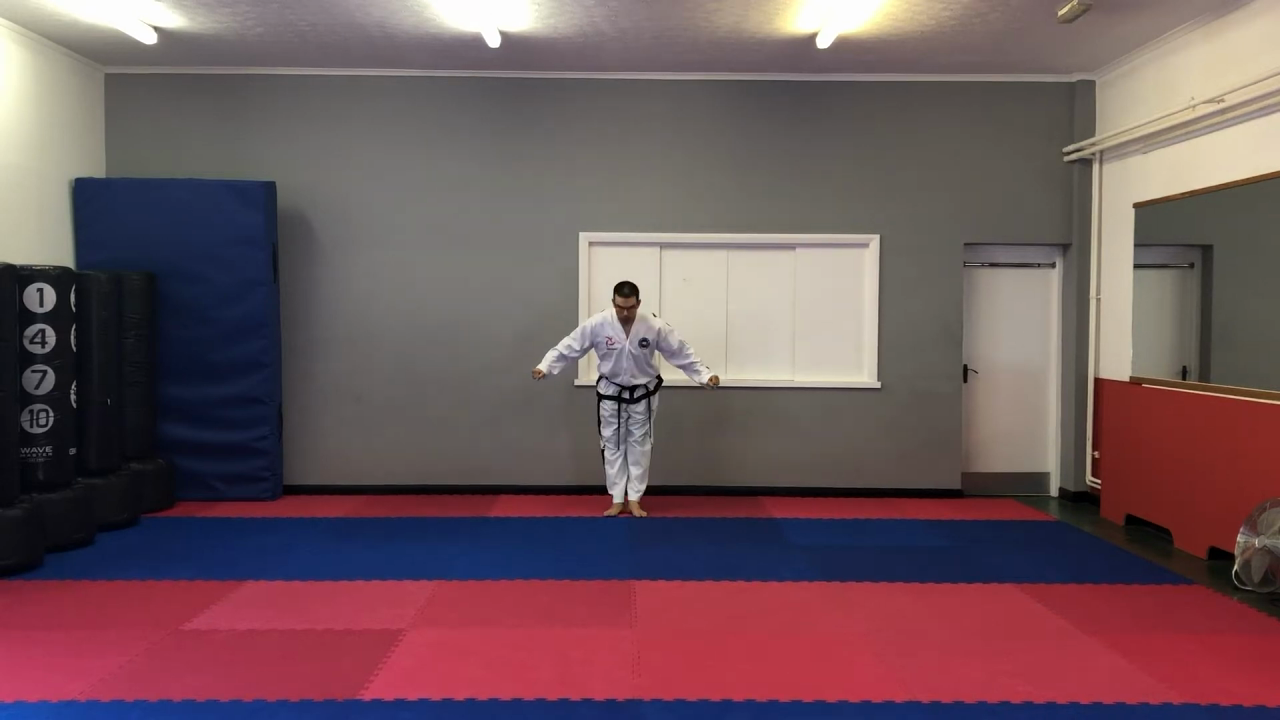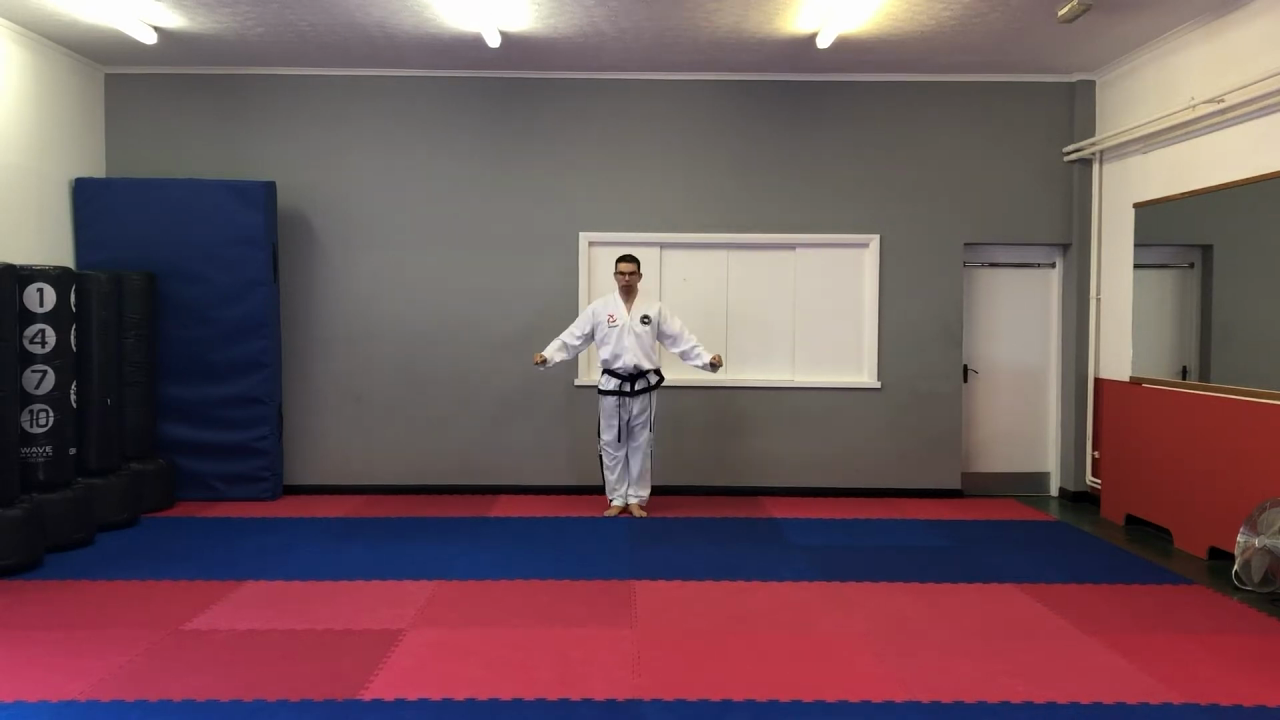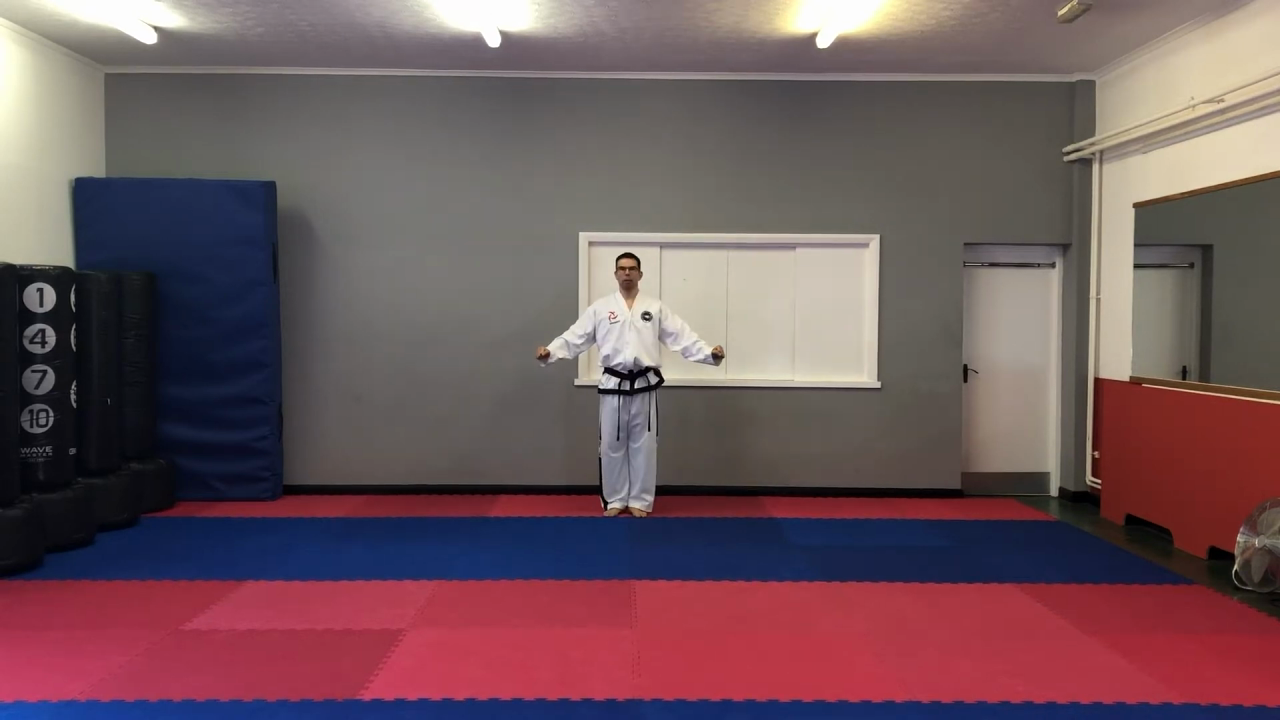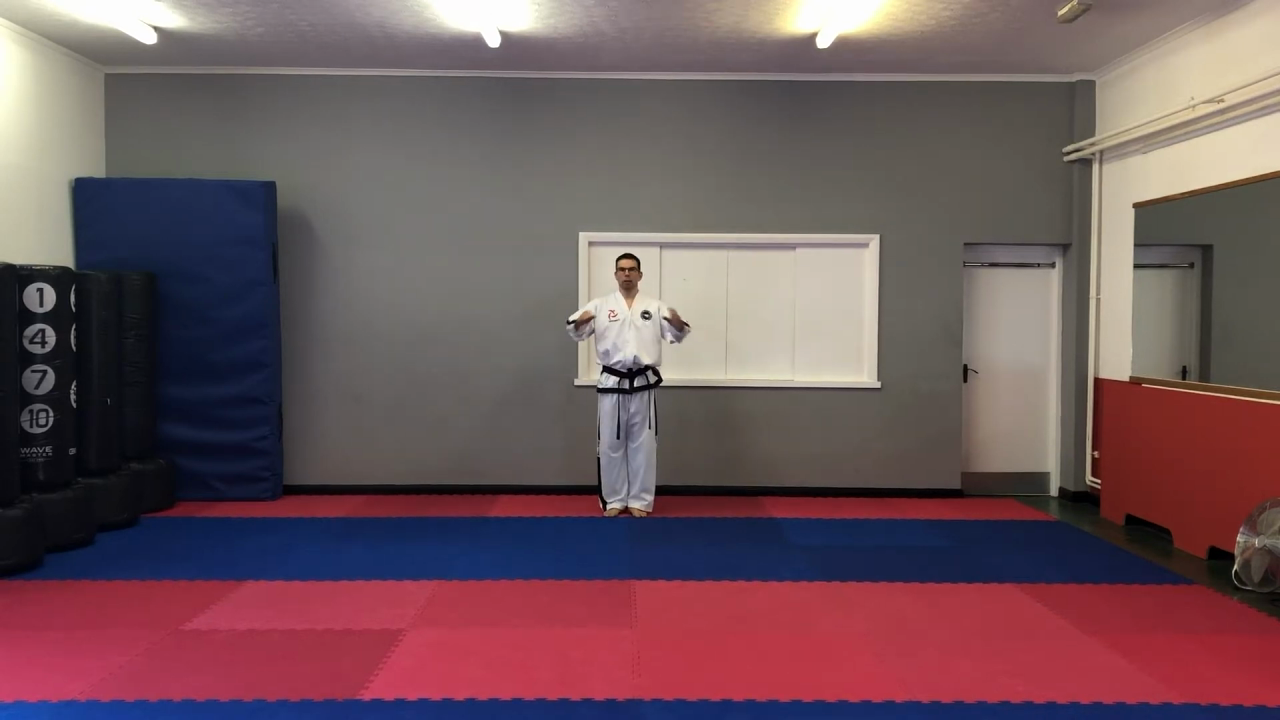
dt=0.5s
person 1, frame 1
left shoulder: (654, 326)
right shoulder: (597, 324)
left elbow: (681, 353)
right elbow: (568, 348)
left wrist: (705, 376)
right wrist: (545, 367)
left hip: (643, 392)
right hip: (611, 391)
left knee: (639, 444)
right knee: (613, 445)
left ankle: (634, 499)
right ankle: (617, 499)
person 1, frame 2
left shoulder: (655, 309)
right shoulder: (599, 308)
left elbow: (681, 339)
right elbow: (572, 337)
left wrist: (707, 360)
right wrist: (547, 355)
left hip: (644, 386)
right hip: (612, 386)
left knee: (640, 445)
right knee: (612, 445)
left ankle: (636, 499)
right ankle: (617, 499)
person 1, frame 3
left shoulder: (655, 307)
right shoulder: (600, 307)
left elbow: (681, 336)
right elbow: (575, 337)
left wrist: (710, 353)
right wrist: (550, 352)
left hip: (644, 384)
right hip: (613, 384)
left knee: (643, 445)
right knee: (612, 445)
left ankle: (639, 501)
right ankle: (614, 500)
person 1, frame 4
left shoulder: (654, 306)
right shoulder: (601, 305)
left elbow: (675, 333)
right elbow: (577, 328)
left wrist: (677, 323)
right wrist: (580, 322)
left hip: (643, 383)
right hip: (612, 383)
left knee: (643, 444)
right knee: (610, 444)
left ankle: (640, 500)
right ankle: (614, 500)
